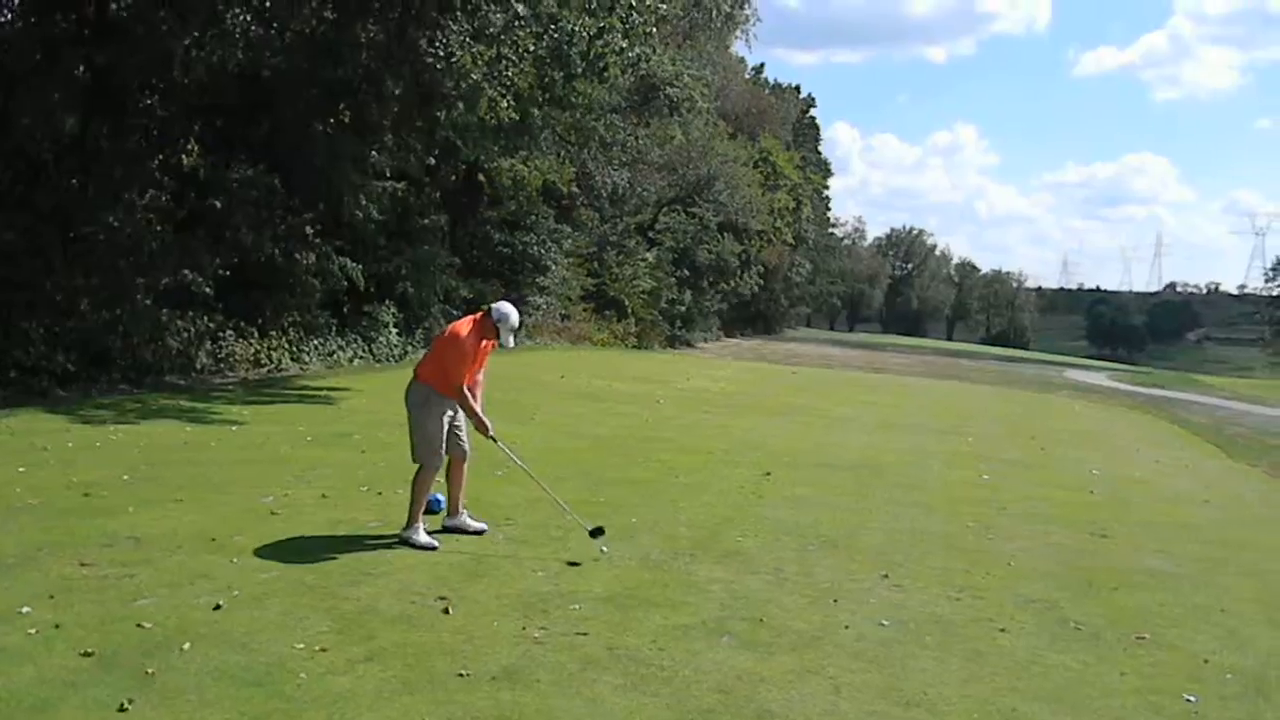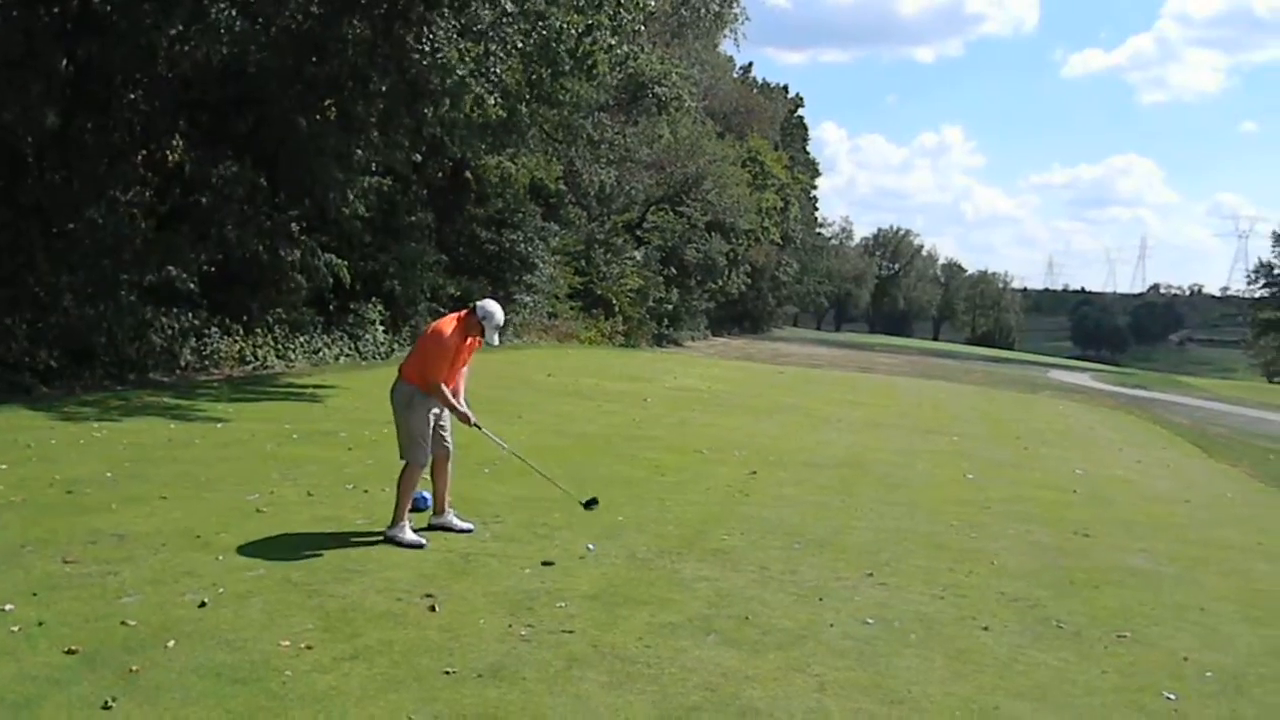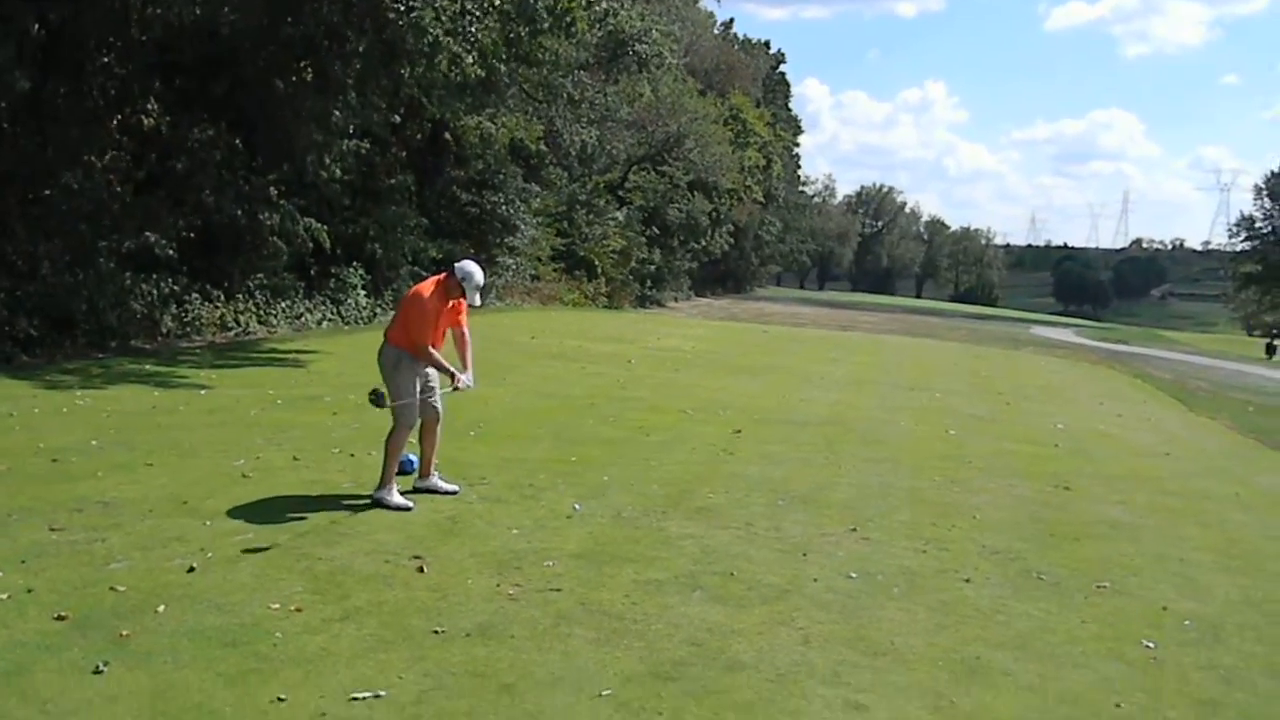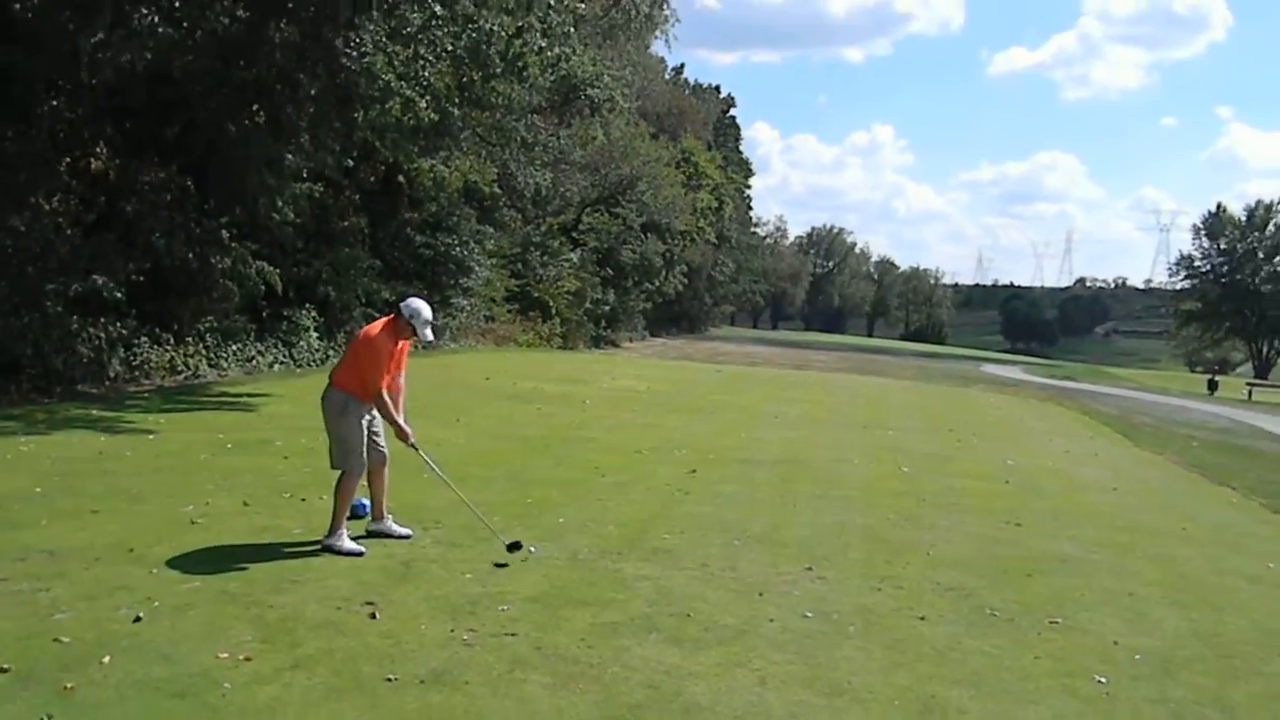
dt=0.5s
person 1, frame 1
left shoulder: (487, 336)
right shoulder: (462, 337)
left elbow: (477, 374)
right elbow: (459, 388)
left wrist: (478, 411)
right wrist: (477, 417)
left hip: (450, 398)
right hip: (428, 396)
left knee: (460, 455)
right knee: (431, 462)
left ankle: (455, 516)
right ankle: (412, 527)
person 1, frame 2
left shoulder: (472, 334)
right shoulder: (444, 335)
left elbow: (461, 366)
right elbow: (435, 383)
left wrist: (460, 400)
right wrist: (457, 410)
left hip: (435, 395)
right hip: (413, 393)
left knee: (443, 453)
right knee: (418, 458)
left ankle: (441, 514)
right ankle: (398, 525)
person 1, frame 3
left shoulder: (456, 297)
right shoulder: (424, 298)
left elbow: (461, 333)
right elbow: (423, 347)
left wrist: (467, 371)
right wrist: (451, 372)
left hip: (424, 359)
right hip: (400, 357)
left knee: (433, 416)
right knee: (406, 421)
left ankle: (426, 477)
right ankle: (385, 489)
person 1, frame 4
left shoulder: (402, 338)
right shoulder: (376, 340)
left elbow: (397, 378)
right elbow: (378, 392)
left wrist: (400, 418)
right wrist: (397, 426)
left hip: (366, 402)
right hip: (345, 401)
left knee: (379, 459)
right knee: (354, 466)
left ankle: (379, 520)
right ankle: (336, 535)
